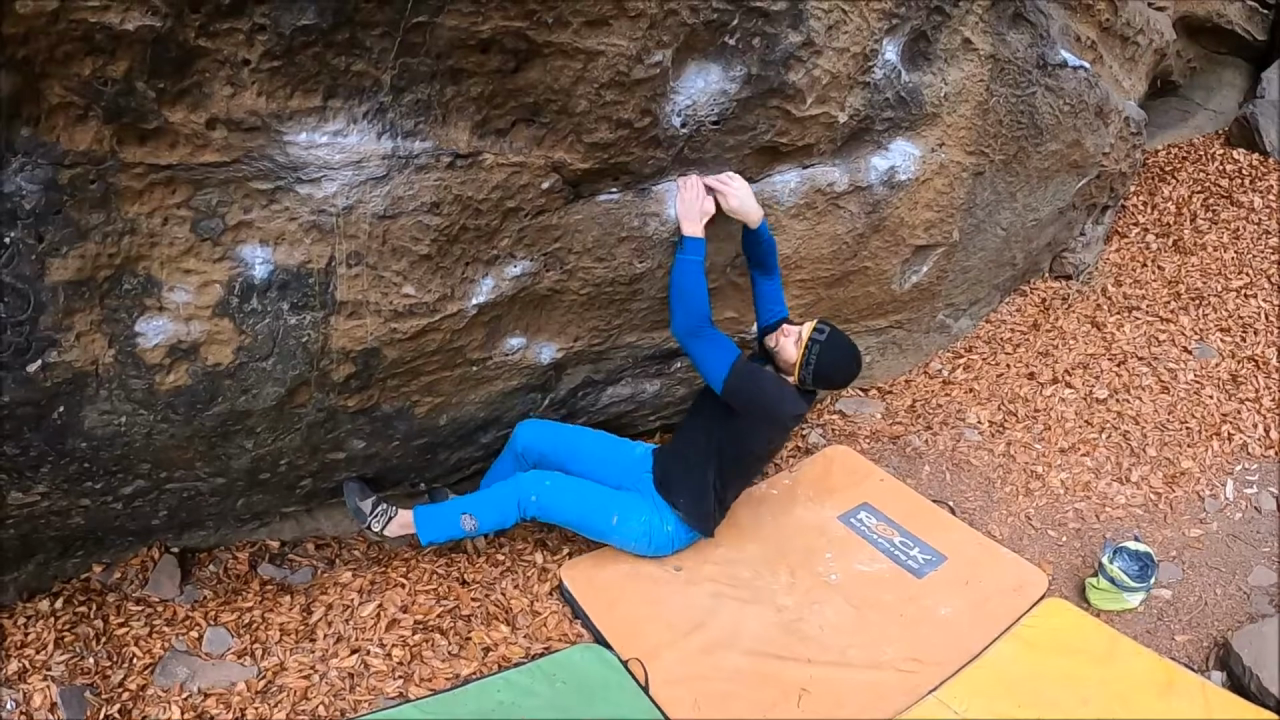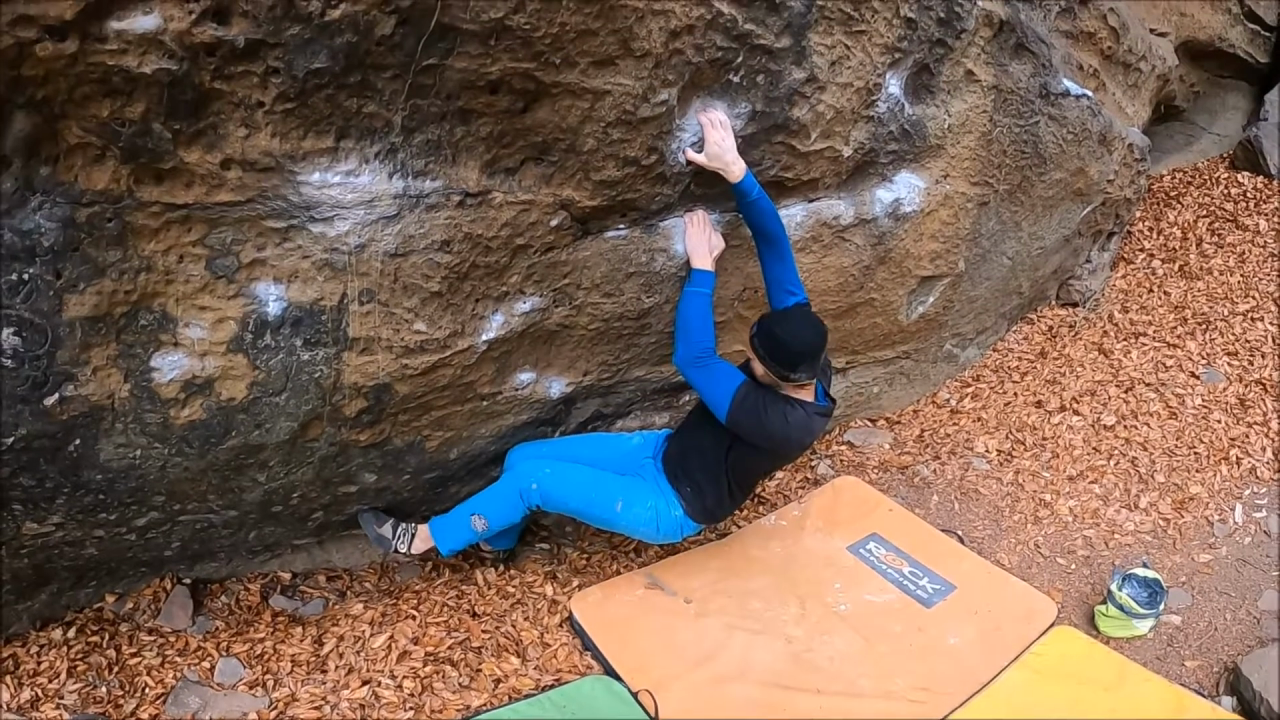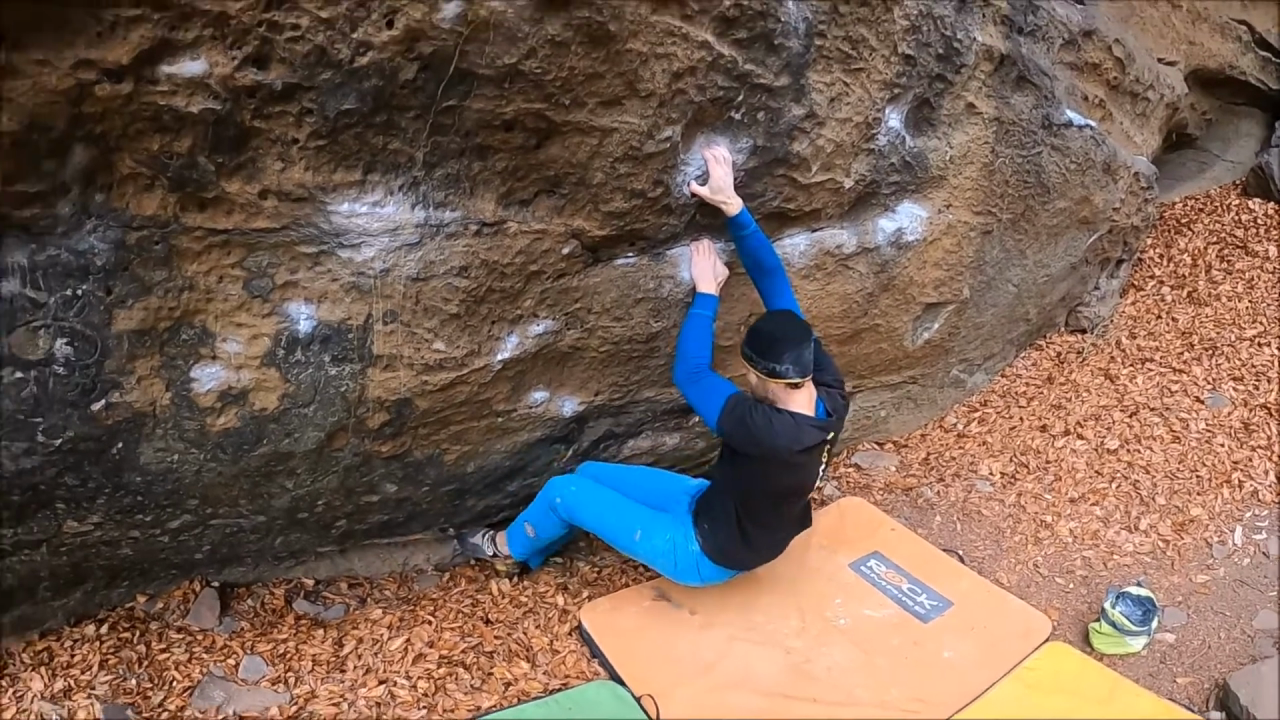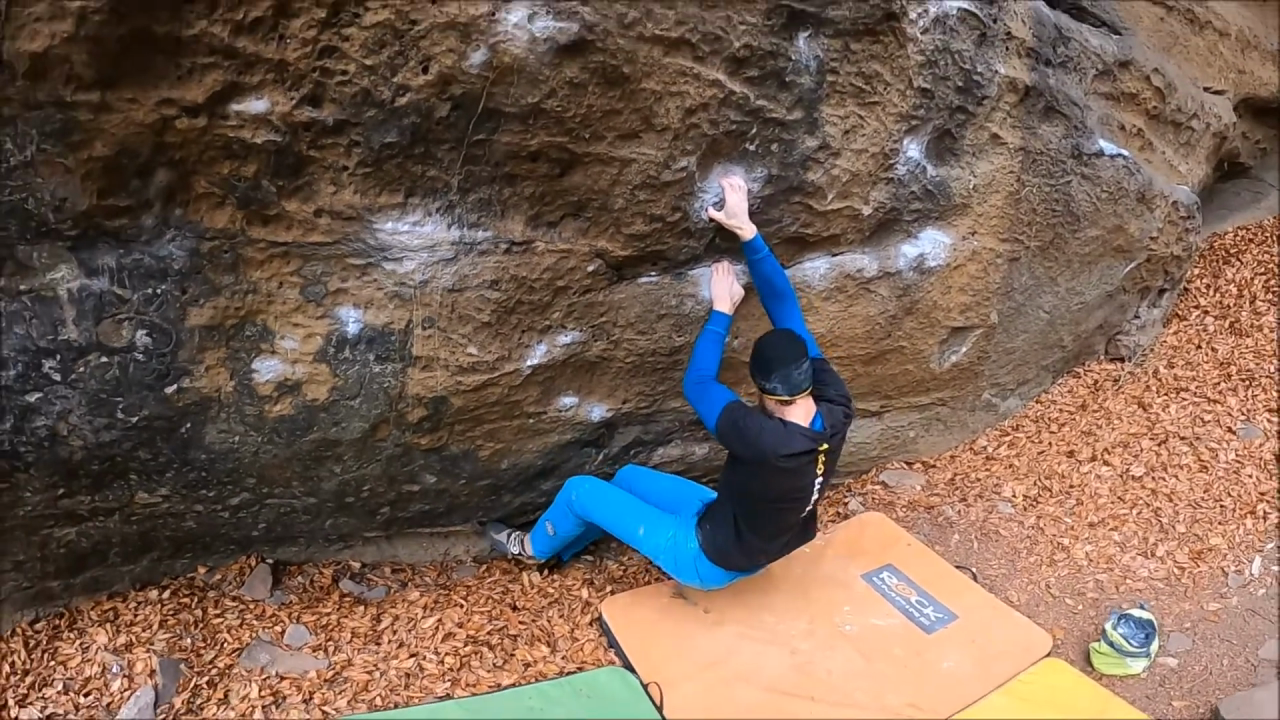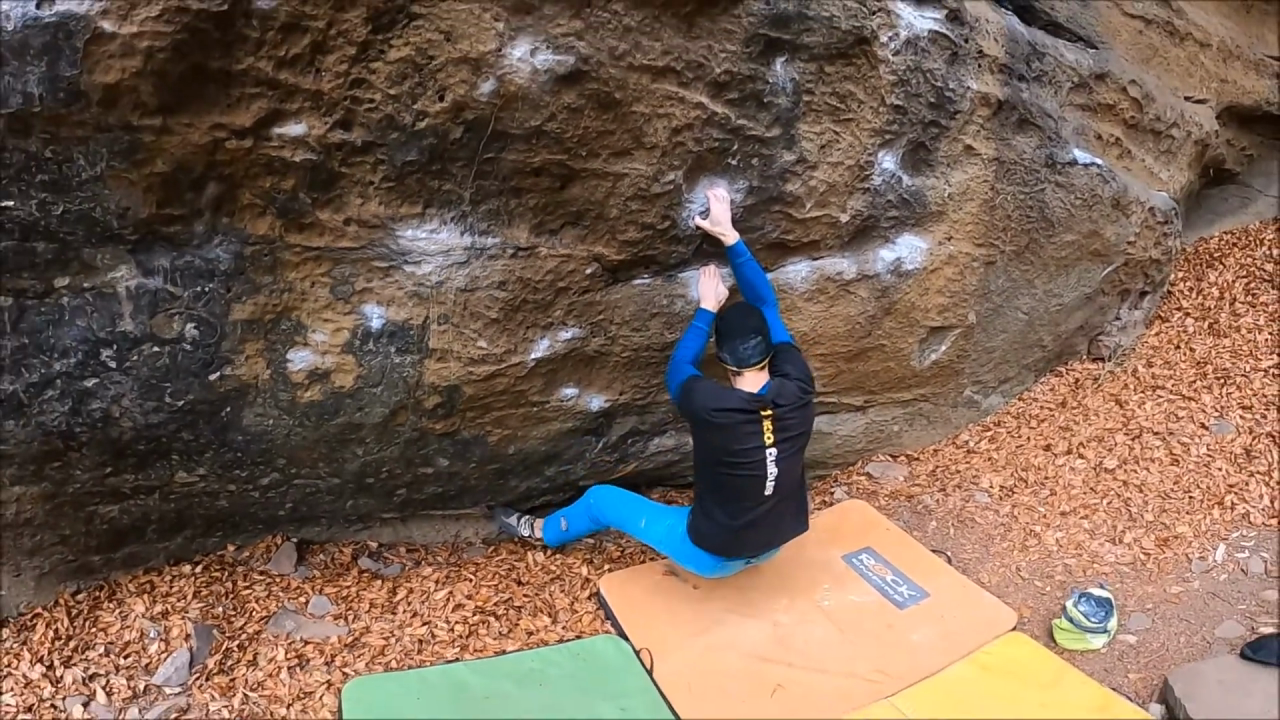
dt=1s
person 1, frame 1
left shoulder: (773, 402)
right shoulder: (778, 359)
left elbow: (691, 328)
right elbow: (765, 273)
left wrist: (692, 228)
right wrist: (753, 218)
left hip: (668, 520)
right hip: (657, 468)
left knee: (529, 490)
right knee: (527, 436)
left ankle: (408, 522)
right ankle: (478, 512)
person 1, frame 2
left shoulder: (781, 423)
right shoulder: (805, 349)
left elbow: (694, 358)
right elbow: (775, 247)
left wrist: (701, 266)
right wrist: (735, 169)
left hip: (671, 504)
right hip: (665, 452)
left knee: (532, 479)
right knee: (521, 458)
left ankle: (424, 538)
right ankle: (498, 540)
person 1, frame 3
left shoulder: (772, 434)
right shoulder: (830, 391)
left elbow: (690, 375)
right elbow: (777, 288)
left wrist: (706, 291)
right wrist: (733, 206)
left hip: (708, 555)
right hip: (717, 509)
left knee: (564, 491)
right knee: (589, 474)
left ankle: (507, 548)
right ankle: (528, 557)
person 1, frame 4
left shoulder: (768, 442)
right shoulder: (836, 407)
left elbow: (698, 385)
right elbow: (787, 311)
left wrist: (722, 309)
right wrist: (747, 231)
left hip: (712, 564)
right hip: (756, 545)
left knee: (581, 491)
right knee: (628, 479)
left ankle: (533, 548)
right ankle: (565, 545)
person 1, frame 5
left shoulder: (708, 404)
right shoulder: (797, 387)
left elbow: (678, 367)
right elbow: (767, 306)
left wrist: (708, 308)
right wrist: (729, 236)
left hip: (714, 556)
right hip: (775, 545)
left knee: (600, 500)
left ankle: (541, 532)
